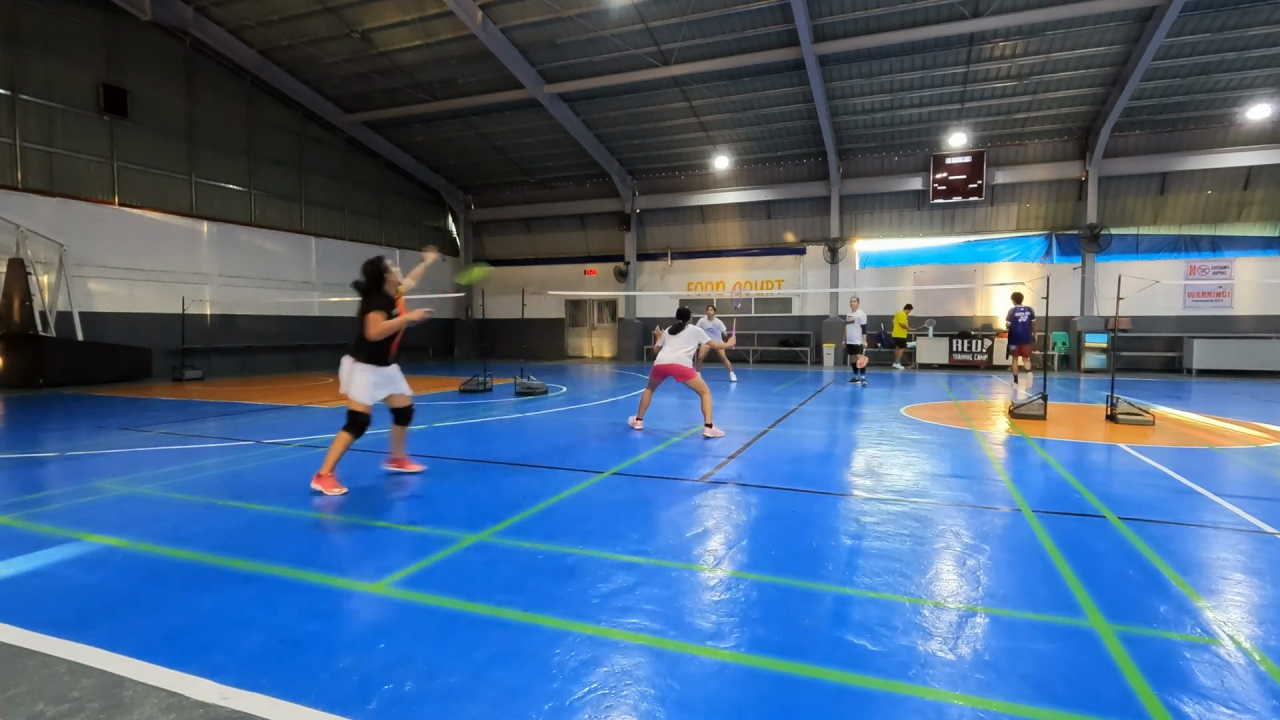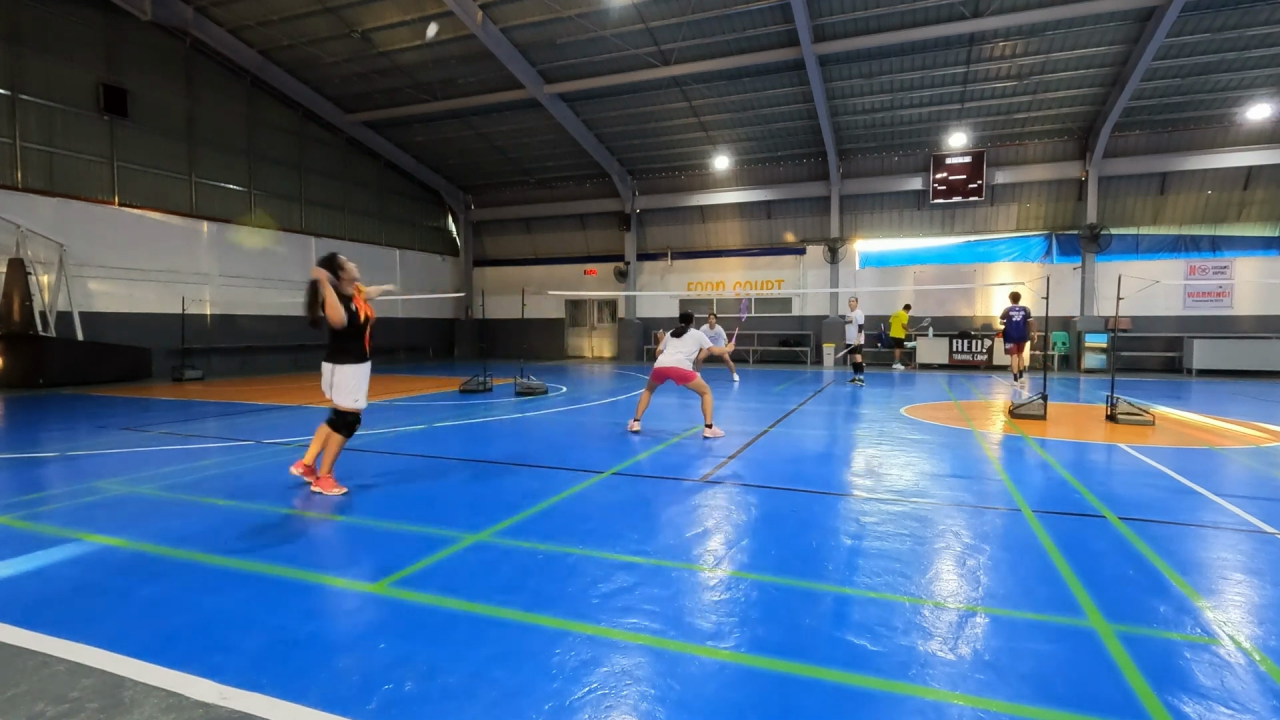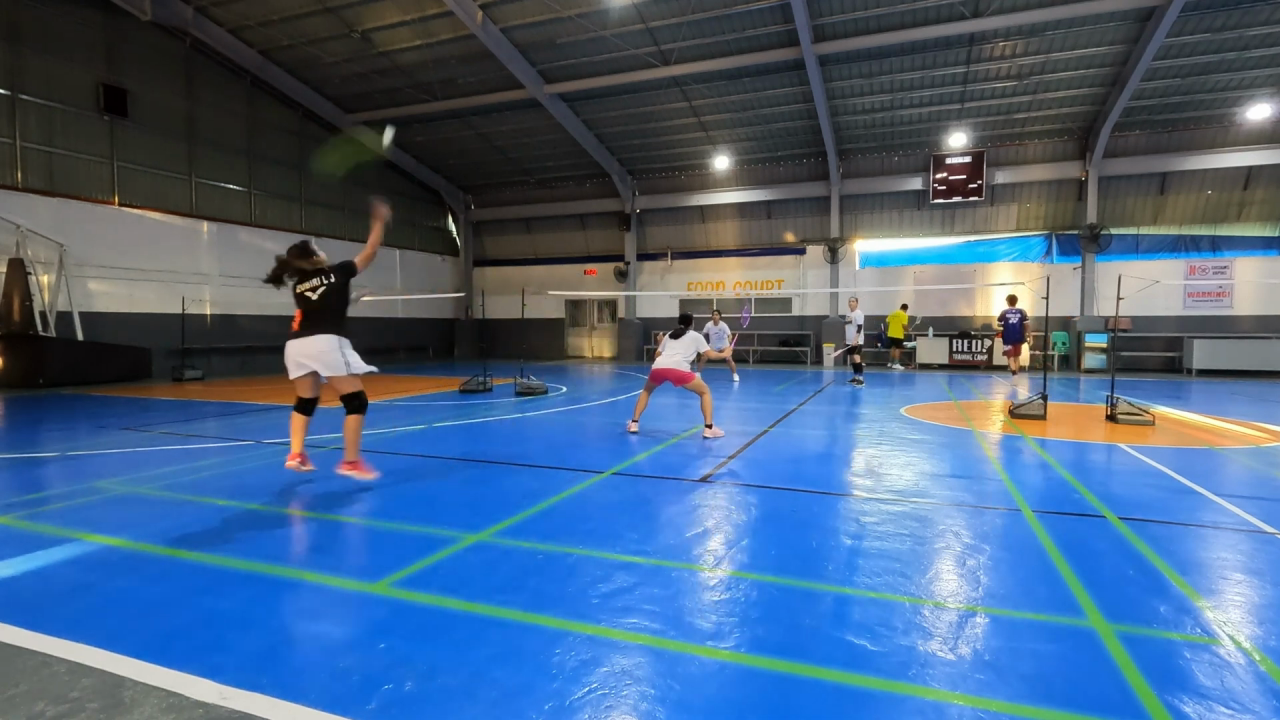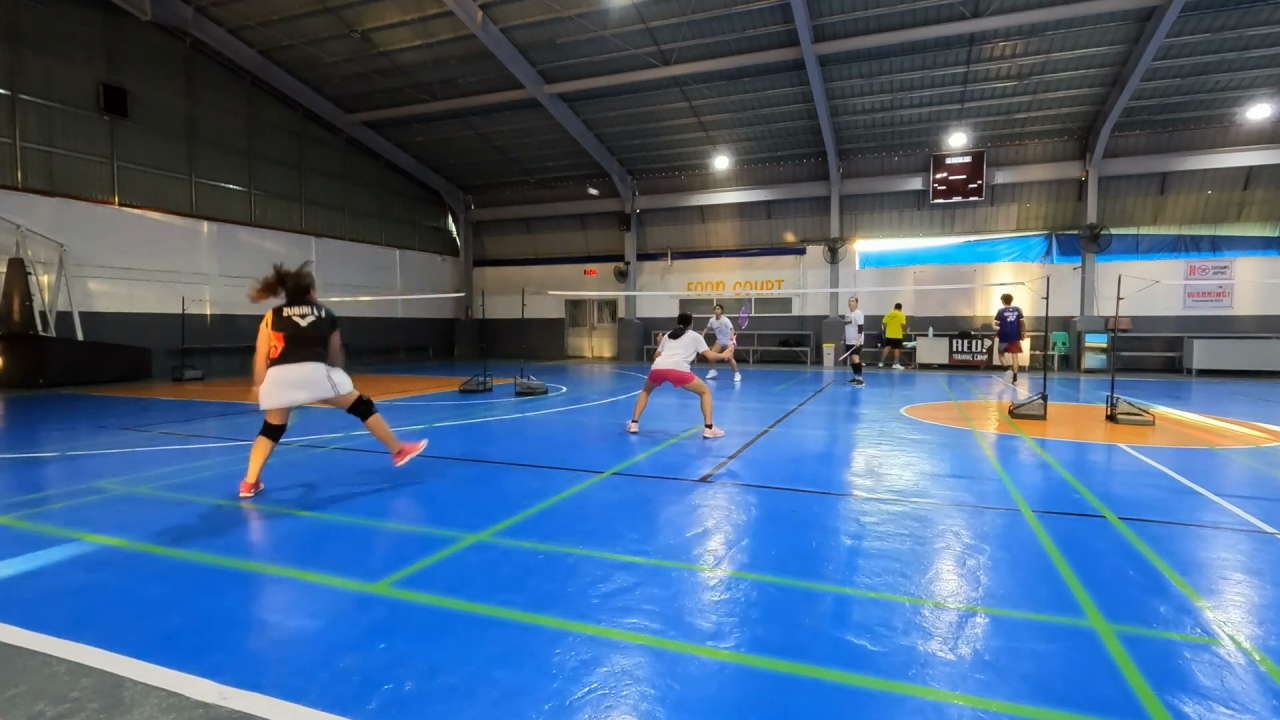
dt=0.2s
person 1, frame 1
left shoulder: (392, 295)
right shoulder: (377, 300)
right elbow: (374, 333)
left wrist: (427, 262)
right wrist: (408, 317)
left hip: (384, 366)
right hip: (363, 366)
left knee: (405, 409)
right knee: (358, 423)
left ankle: (397, 459)
right ankle: (324, 475)
person 1, frame 2
left shoulder: (356, 290)
right shoulder: (332, 298)
left elbow: (371, 292)
right elbow: (339, 321)
left wrist: (385, 288)
right wrist: (325, 283)
left hip: (356, 365)
right hip: (341, 367)
left knee: (341, 420)
right knee: (346, 422)
left ankle: (306, 464)
right ankle: (323, 476)
person 1, frame 3
left shoulder: (298, 284)
right shoulder: (336, 273)
right elbow: (369, 252)
right wrist: (379, 221)
left hip: (296, 347)
right hip: (328, 344)
left knee: (305, 403)
right knee: (356, 401)
left ankle: (297, 454)
right ankle: (352, 461)
person 1, frame 4
left shoulder: (272, 316)
right shoulder: (325, 314)
left elbow: (261, 355)
right elbow: (335, 351)
left wrist: (258, 385)
right wrist: (337, 367)
left hip: (279, 375)
right hip: (314, 370)
left knee: (272, 430)
right knee: (363, 407)
left ankle: (249, 482)
right ankle: (399, 450)
